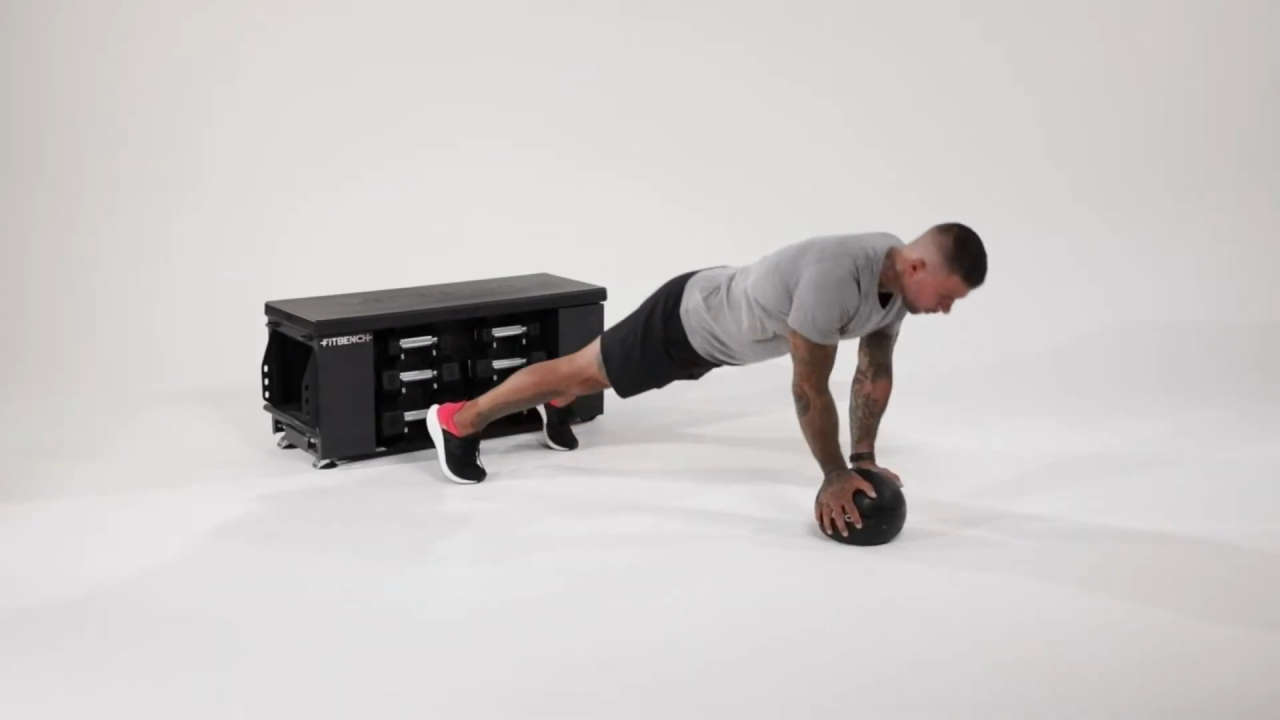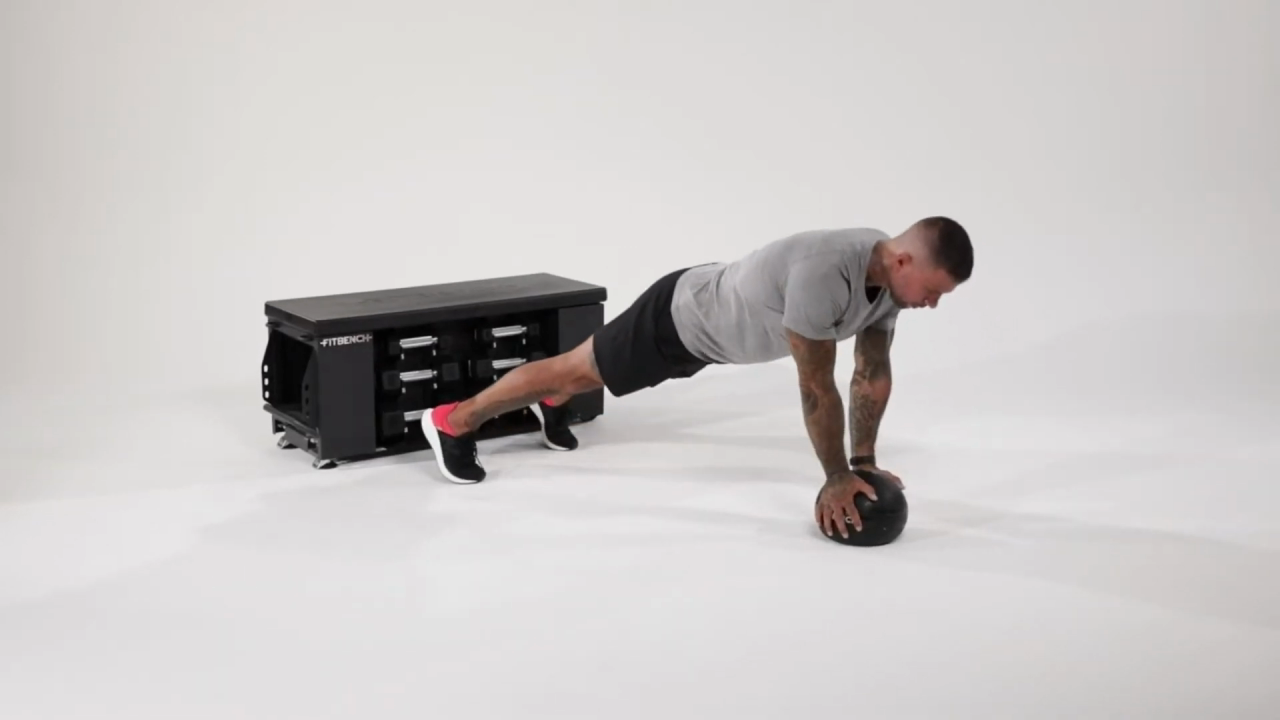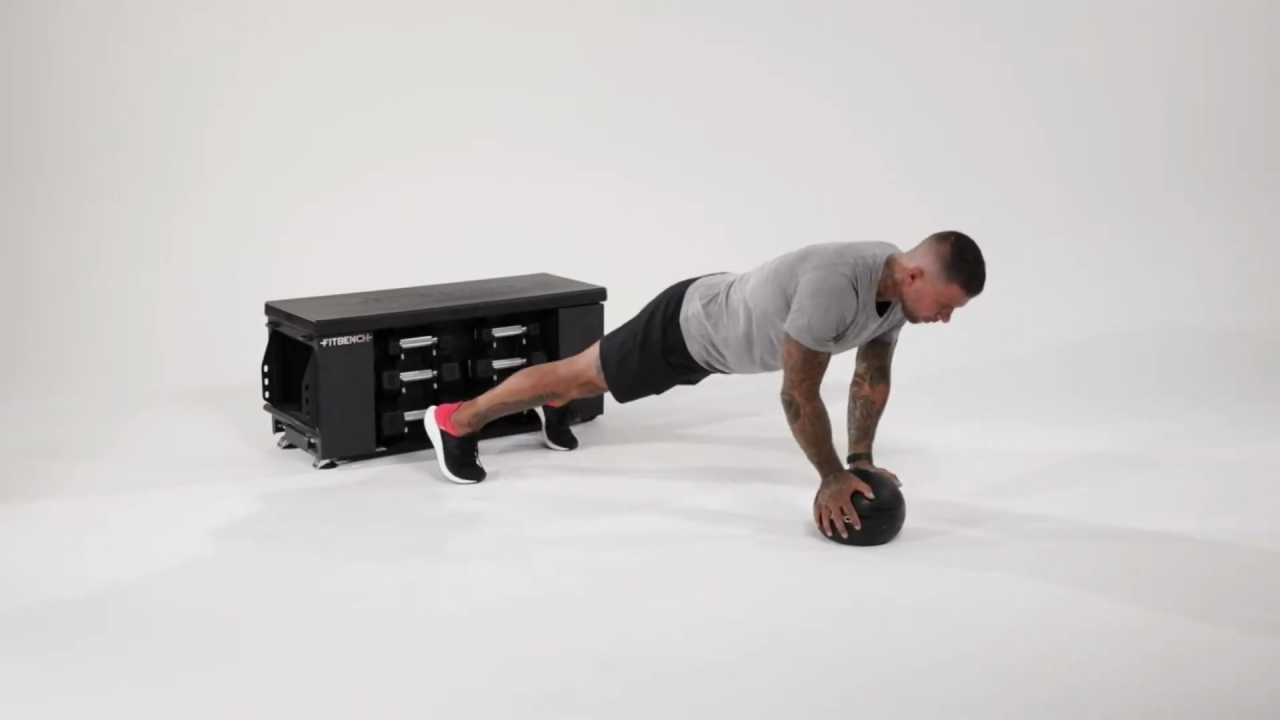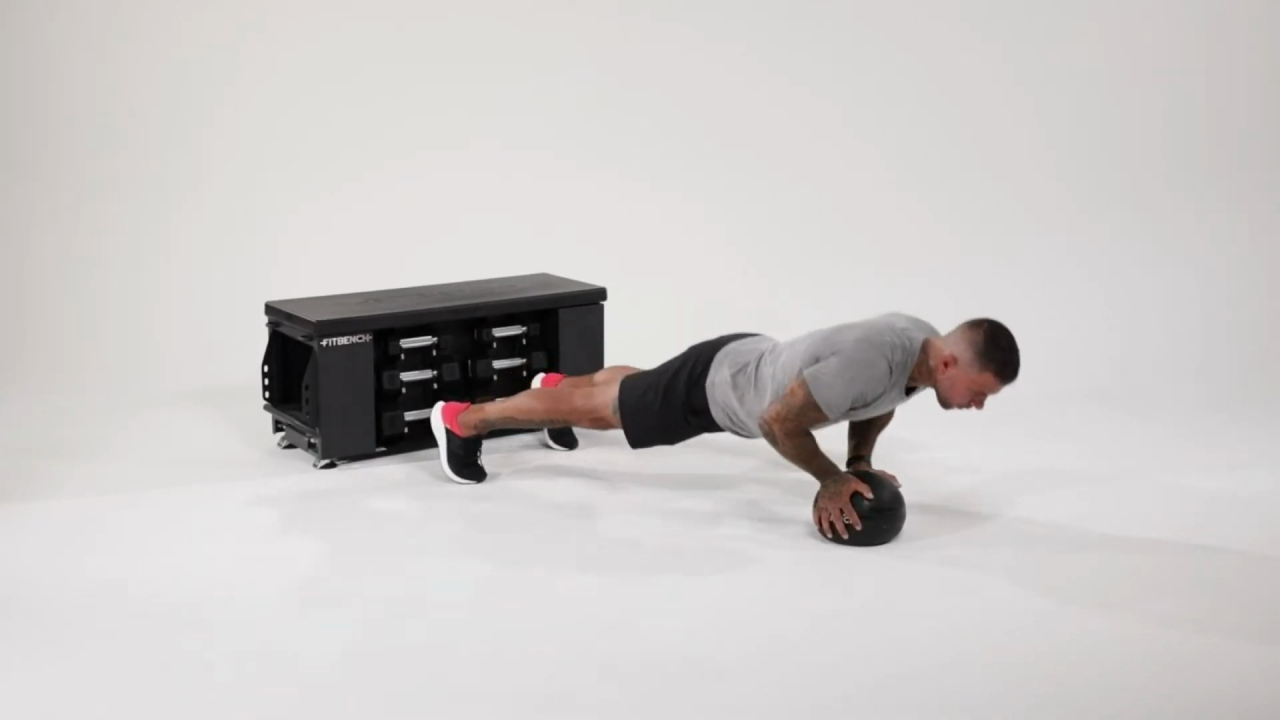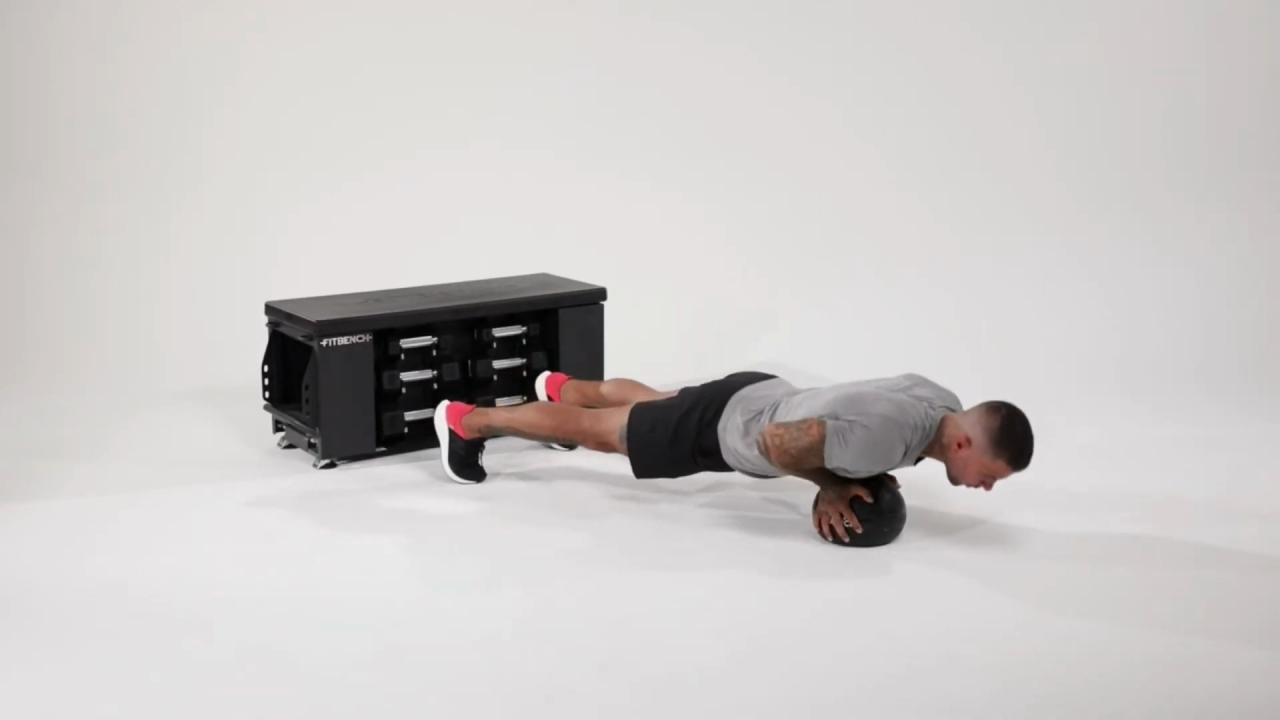
dt=0.4s
person 1, frame 1
left shoulder: (897, 276)
right shoulder: (835, 279)
left elbow: (875, 372)
right elbow: (808, 389)
left wrist: (864, 460)
right wrist: (834, 479)
left hip: (719, 327)
right hip: (688, 318)
left knee: (604, 372)
right knee: (587, 370)
left ankle: (555, 406)
right ankle: (457, 421)
person 1, frame 2
left shoulder: (888, 274)
right shoulder: (823, 274)
left elbow: (873, 372)
right elbow: (817, 388)
left wrist: (865, 460)
right wrist: (837, 480)
left hip: (712, 325)
right hip: (680, 316)
left knee: (596, 369)
right knee: (579, 369)
left ankle: (551, 405)
right ankle: (453, 422)
person 1, frame 3
left shoulder: (897, 286)
right shoulder: (835, 287)
left elbow: (872, 374)
right elbow: (798, 394)
left wrist: (861, 459)
right wrist: (832, 478)
left hip: (719, 328)
right hip: (689, 324)
left knee: (600, 373)
right knee: (585, 374)
left ankle: (552, 409)
right ankle: (455, 421)
person 1, frame 4
left shoulder: (922, 344)
right shoulder: (872, 364)
right elbow: (777, 421)
left wrist: (860, 464)
right wrist: (832, 481)
left hip: (748, 362)
right hip: (713, 387)
left knee: (635, 384)
right knee: (597, 410)
left ankle: (558, 383)
right ankle: (461, 418)
person 1, frame 5
left shoulder: (943, 406)
right shoulder: (885, 438)
right elbow: (776, 443)
left wrist: (862, 469)
right wrist: (832, 486)
left hip: (758, 396)
right hip: (723, 429)
left knee: (651, 401)
right knee: (601, 432)
left ankle: (560, 388)
right ankle: (465, 420)
